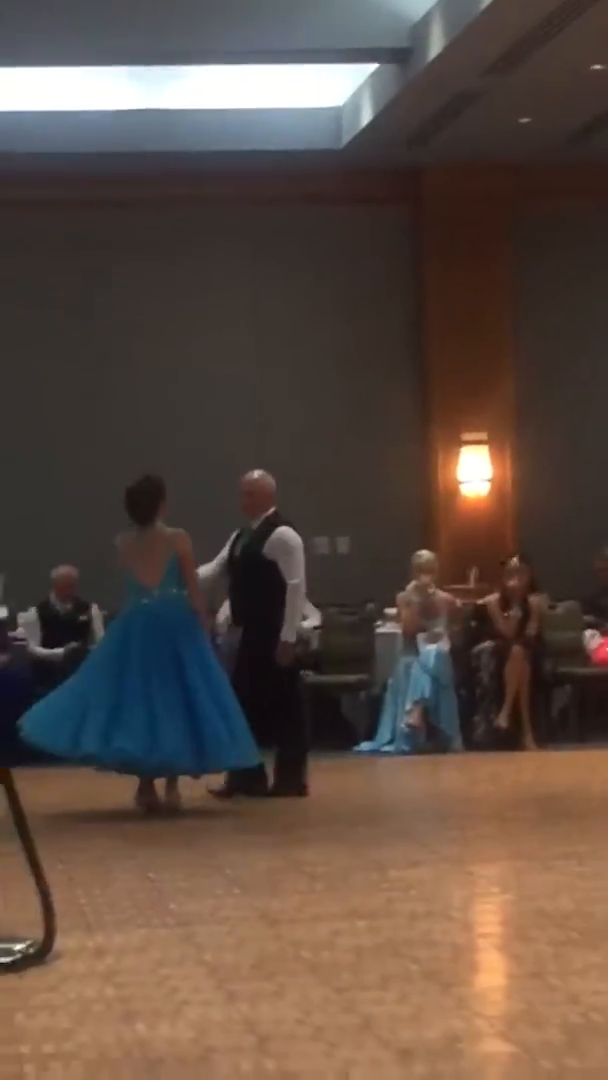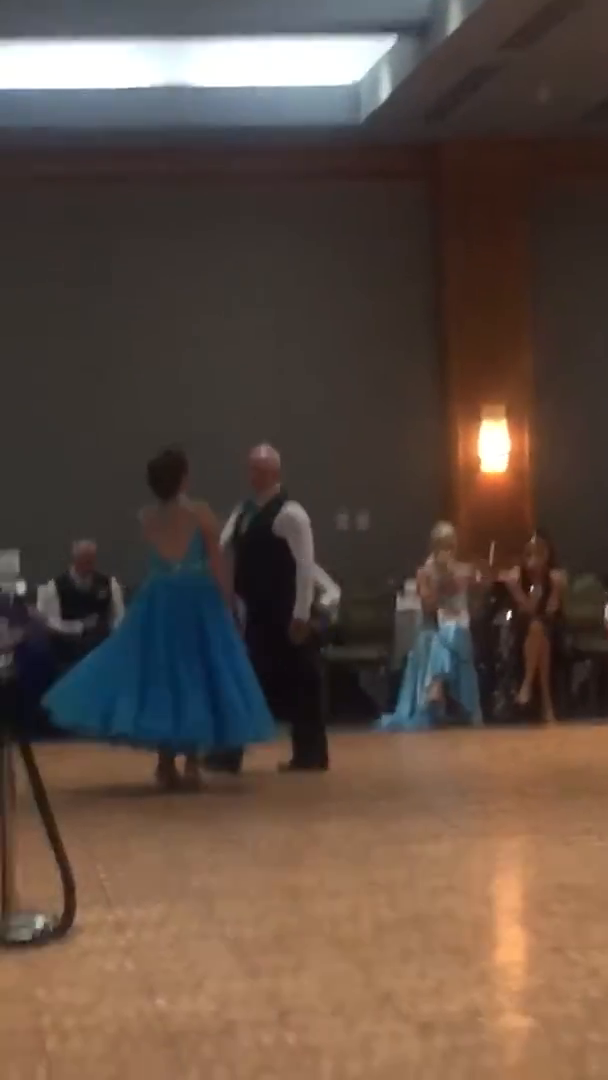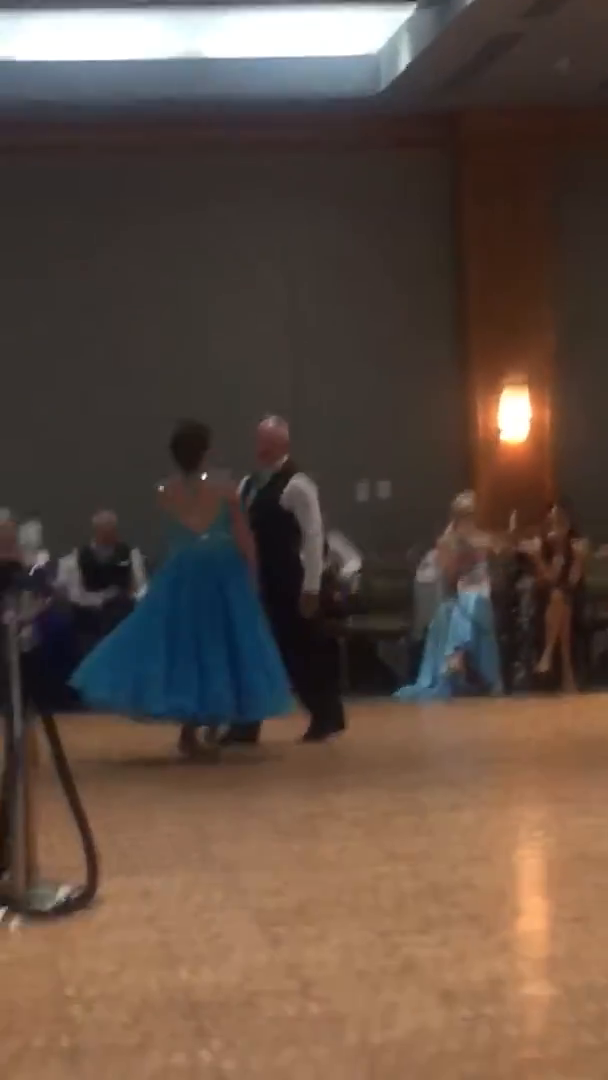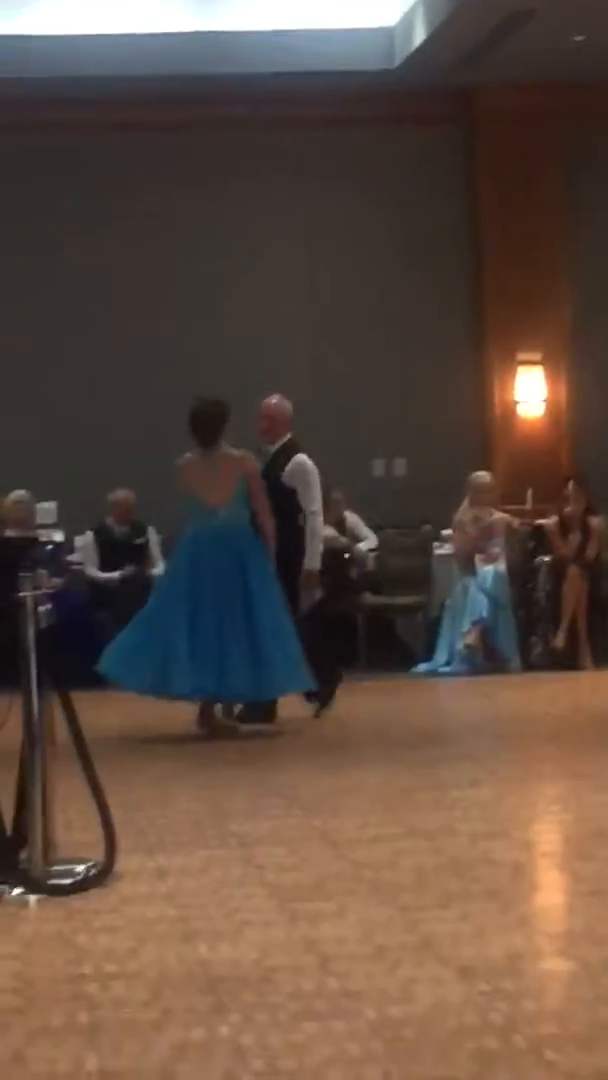
dt=0.1s
person 1, frame 1
left shoulder: (124, 544)
right shoulder: (177, 539)
right elbow: (193, 590)
right wrist: (201, 626)
left hip: (135, 629)
right hip: (175, 627)
left knee: (138, 699)
right knee: (176, 700)
left ankle: (146, 786)
right ankle: (171, 786)
person 1, frame 2
left shoulder: (146, 518)
right shoulder: (200, 513)
left elbow: (158, 557)
right elbow: (217, 564)
right wrist: (226, 601)
left hip: (158, 603)
right hip: (197, 601)
left knee: (160, 674)
right knee: (197, 676)
left ankle: (167, 762)
right ankle: (191, 762)
person 1, frame 3
left shoulder: (167, 491)
right shoulder: (224, 487)
left elbow: (179, 530)
right elbow: (243, 538)
right wrist: (251, 574)
left hip: (180, 576)
right hip: (221, 574)
left knee: (179, 646)
right knee: (219, 649)
left ankle: (189, 732)
right ankle: (212, 730)
person 1, frame 4
left shoulder: (185, 466)
right shoulder: (244, 462)
left elbow: (195, 505)
right elbow: (263, 514)
right wrist: (270, 550)
left hip: (198, 552)
right hip: (238, 551)
left knee: (198, 623)
right knee: (237, 625)
left ankle: (207, 706)
right ankle: (228, 706)
person 2, frame 1
left shoulder: (282, 535)
right shoulder: (241, 535)
left elbow: (296, 587)
right elbow: (216, 570)
left wrist: (288, 637)
left hip: (272, 635)
right hip: (253, 632)
left knee: (260, 703)
right knee: (274, 705)
right ankle: (289, 778)
person 2, frame 2
left shoulder: (289, 512)
right shoulder: (244, 510)
left elbow: (305, 565)
right elbow: (223, 548)
left wrist: (301, 614)
left hip: (278, 611)
right hip: (257, 608)
left knee: (275, 679)
right knee: (293, 680)
right ankle: (310, 752)
person 2, frame 3
left shoulder: (296, 484)
right shoulder: (250, 482)
left elbow: (313, 537)
left wrist: (311, 586)
left hip: (282, 581)
right hip: (261, 580)
right knee: (299, 651)
right ankle: (326, 715)
person 2, frame 4
left shoulder: (298, 462)
right shoulder: (260, 459)
left elbow: (314, 514)
left wrist: (312, 563)
left hip: (285, 557)
right ankle: (323, 682)
